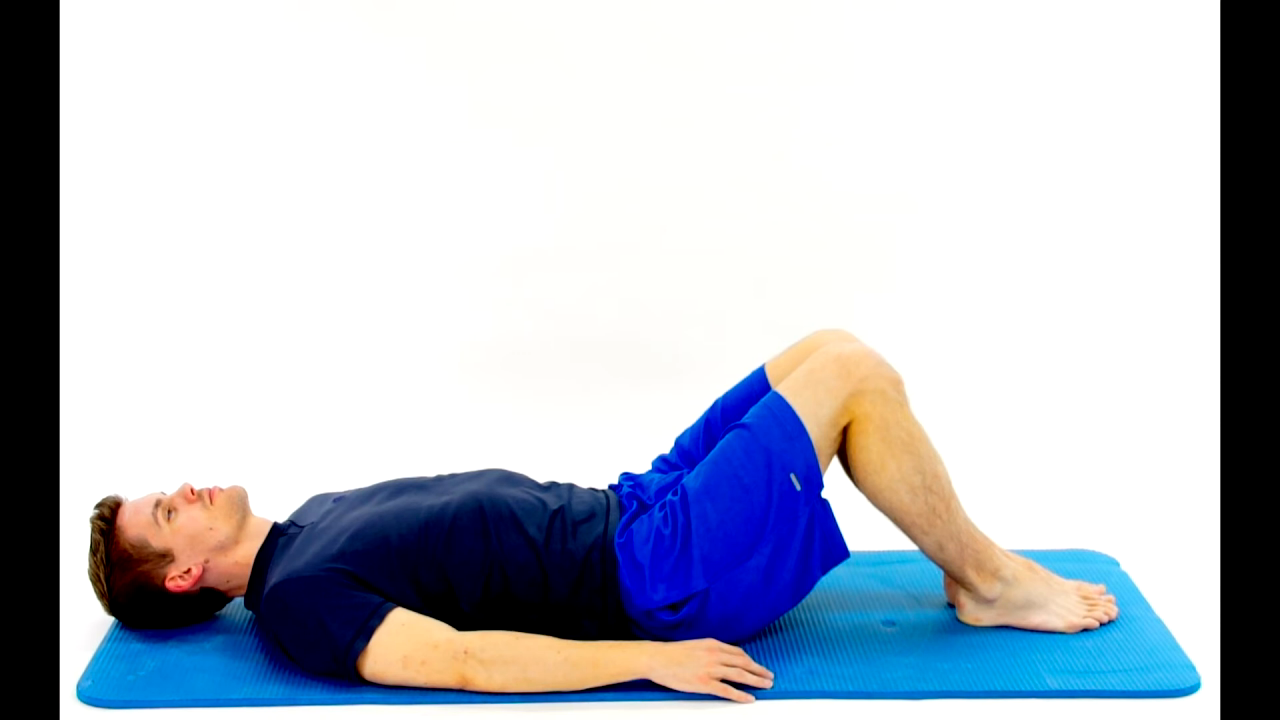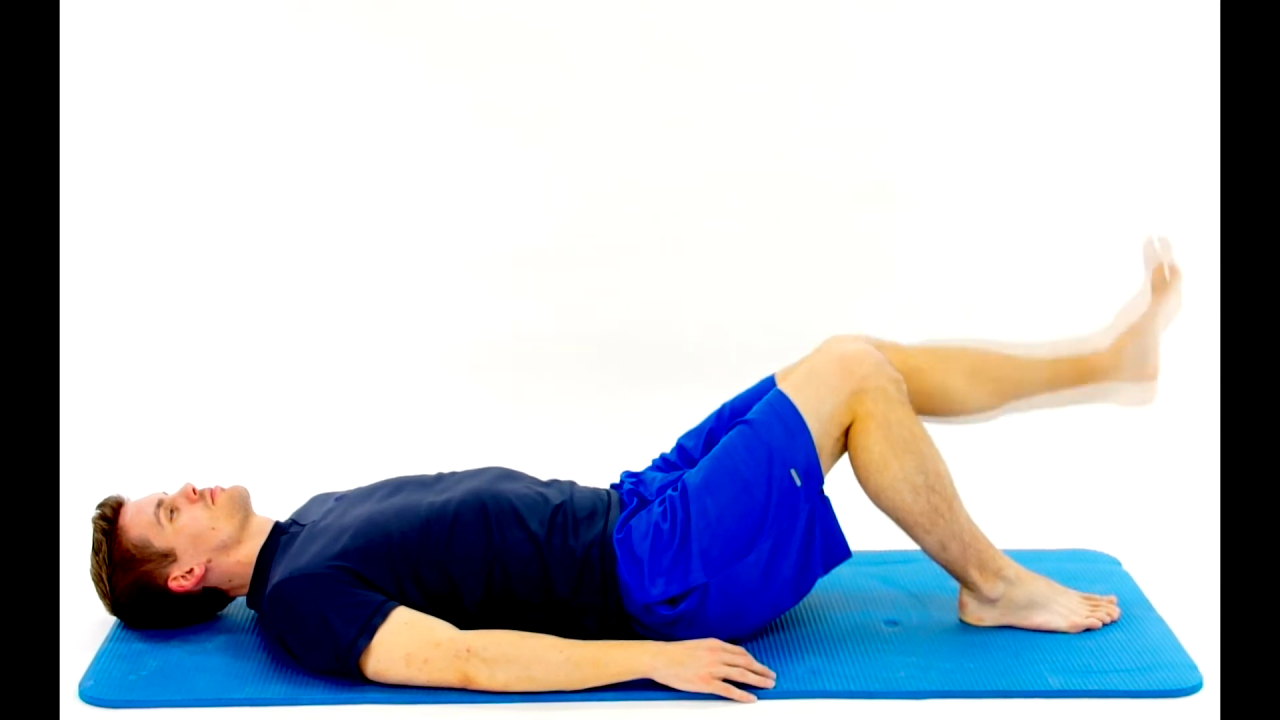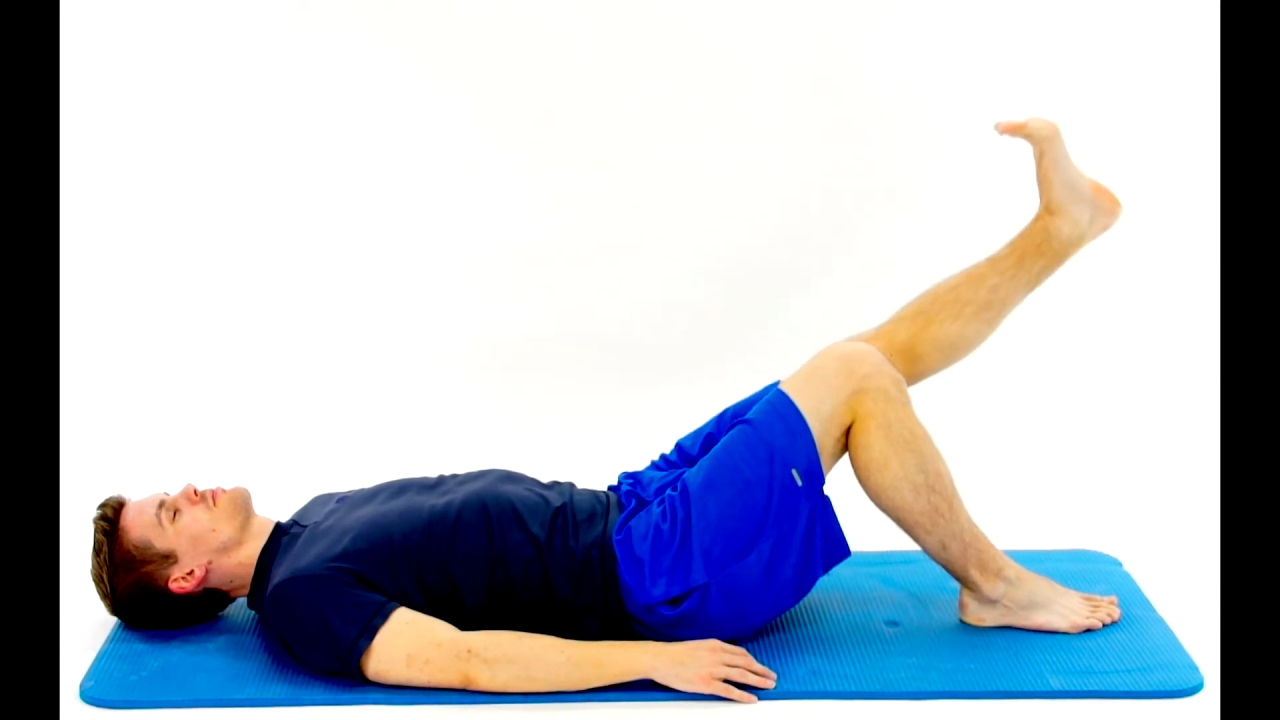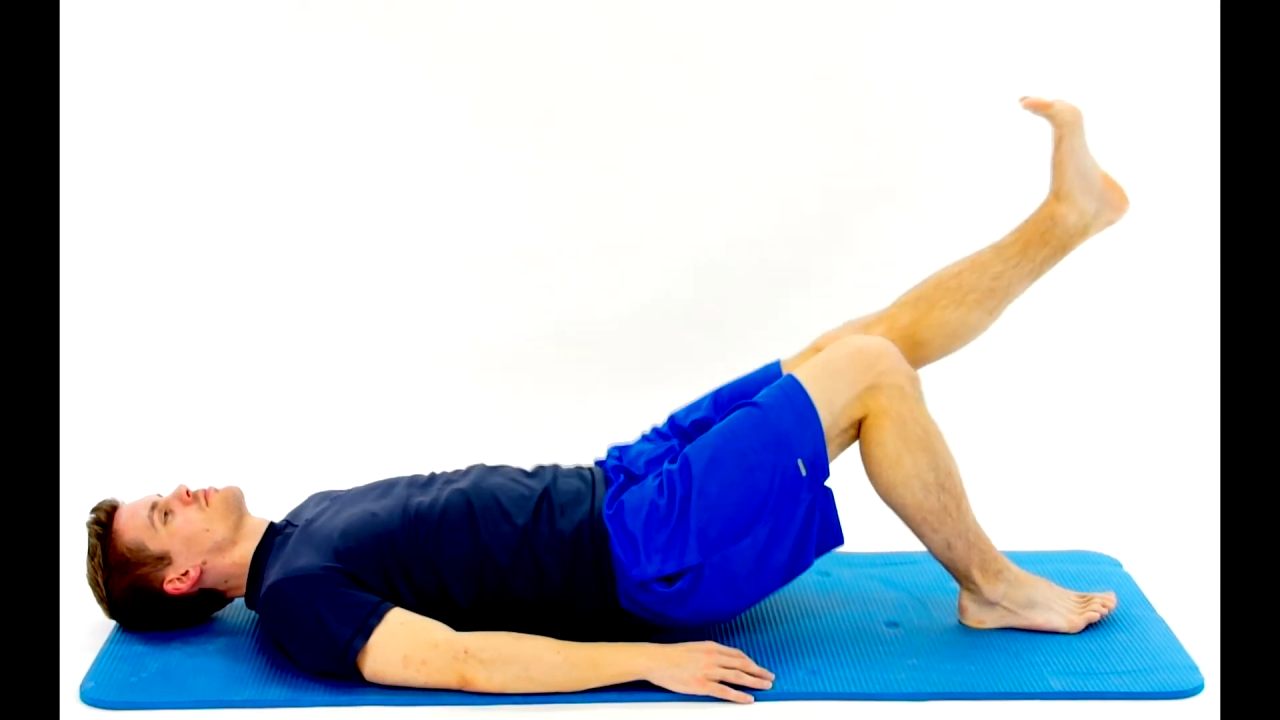
dt=1s
person 1, frame 1
left shoulder: (317, 521)
right shoulder: (300, 602)
right elbow: (464, 661)
right wrist: (651, 657)
left hip: (628, 513)
right hip: (659, 579)
left knee: (829, 355)
right knee: (854, 373)
left ankle: (977, 566)
right ankle: (989, 582)
person 1, frame 2
left shoulder: (313, 525)
right shoulder: (300, 601)
right elbow: (463, 657)
right wrist: (653, 655)
left hip: (629, 514)
right hip: (650, 574)
left knee: (859, 362)
right knee: (850, 368)
left ankle: (1106, 360)
right ankle: (995, 587)
person 1, frame 3
left shoulder: (321, 520)
right shoulder: (302, 600)
right elbow: (466, 660)
right wrist: (652, 657)
left hip: (631, 514)
right hip: (661, 576)
left knee: (868, 361)
right knee: (856, 374)
left ankle: (1059, 224)
right ankle: (995, 588)
person 1, frame 4
left shoulder: (315, 521)
right shoulder: (295, 601)
right elbow: (459, 663)
right wrist: (648, 659)
left hip: (616, 491)
right hip: (643, 550)
left knee: (854, 353)
right knee: (872, 372)
left ankle: (1066, 212)
right ankle: (994, 591)
